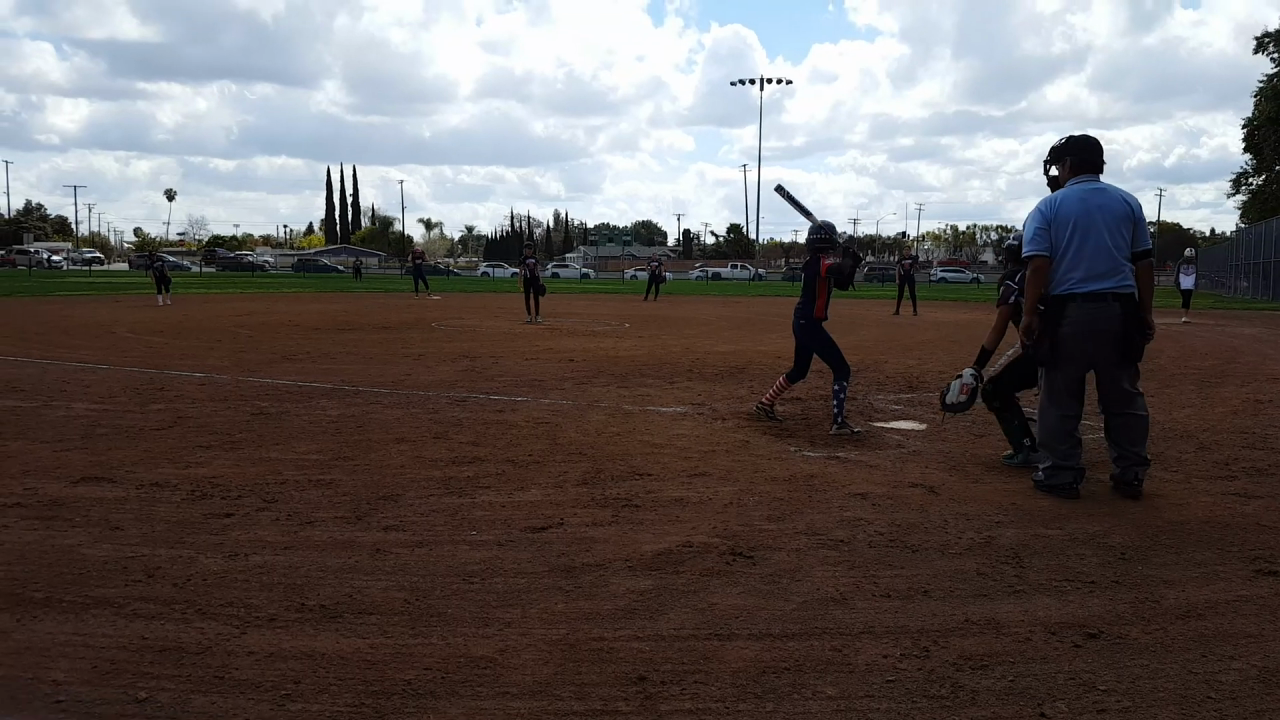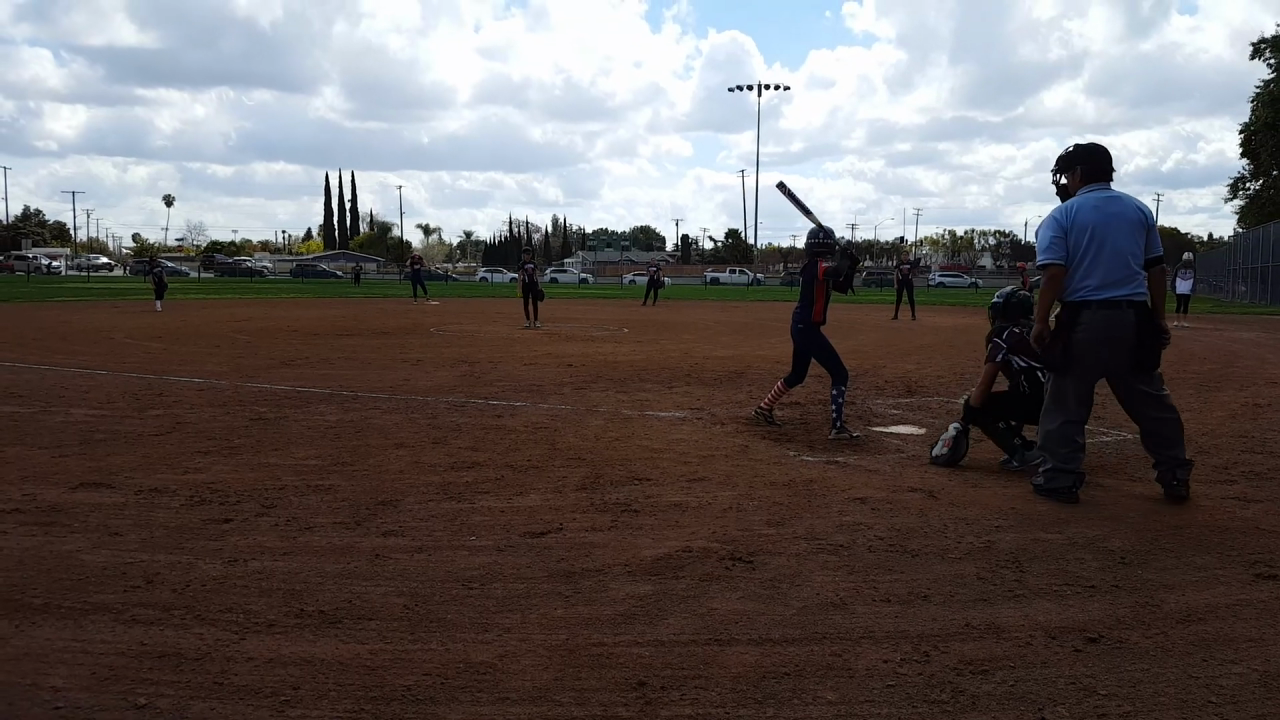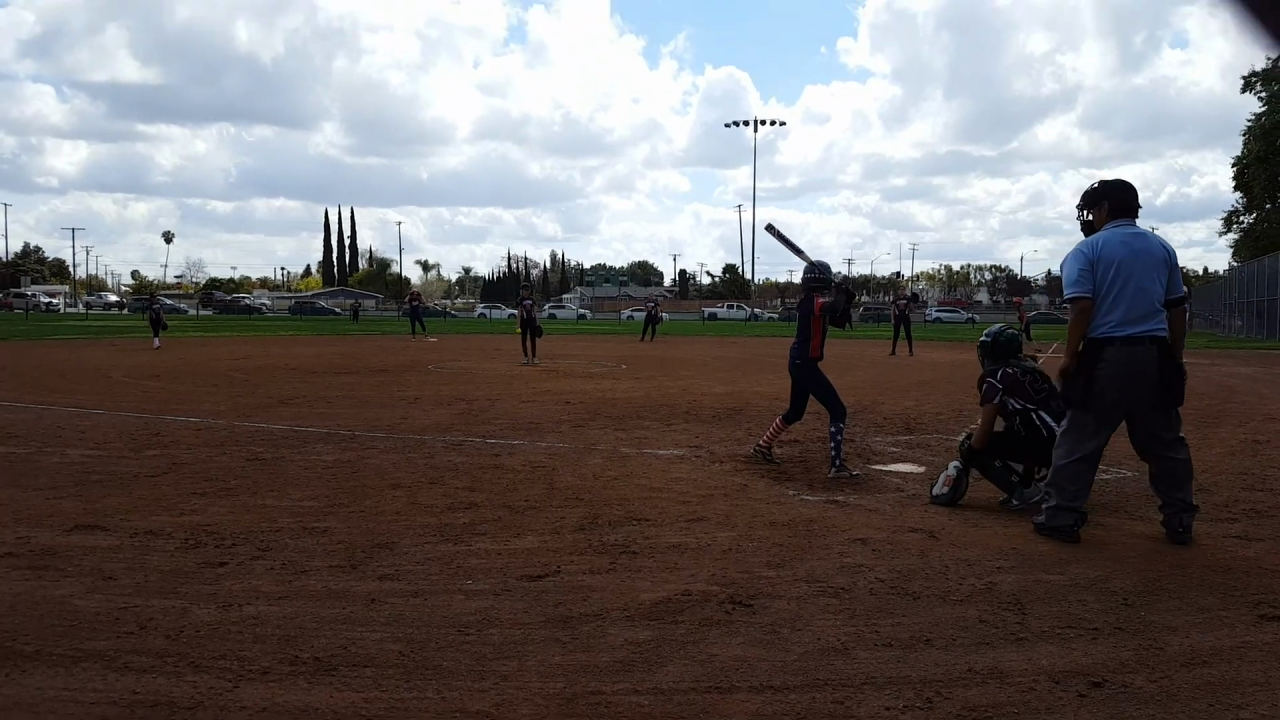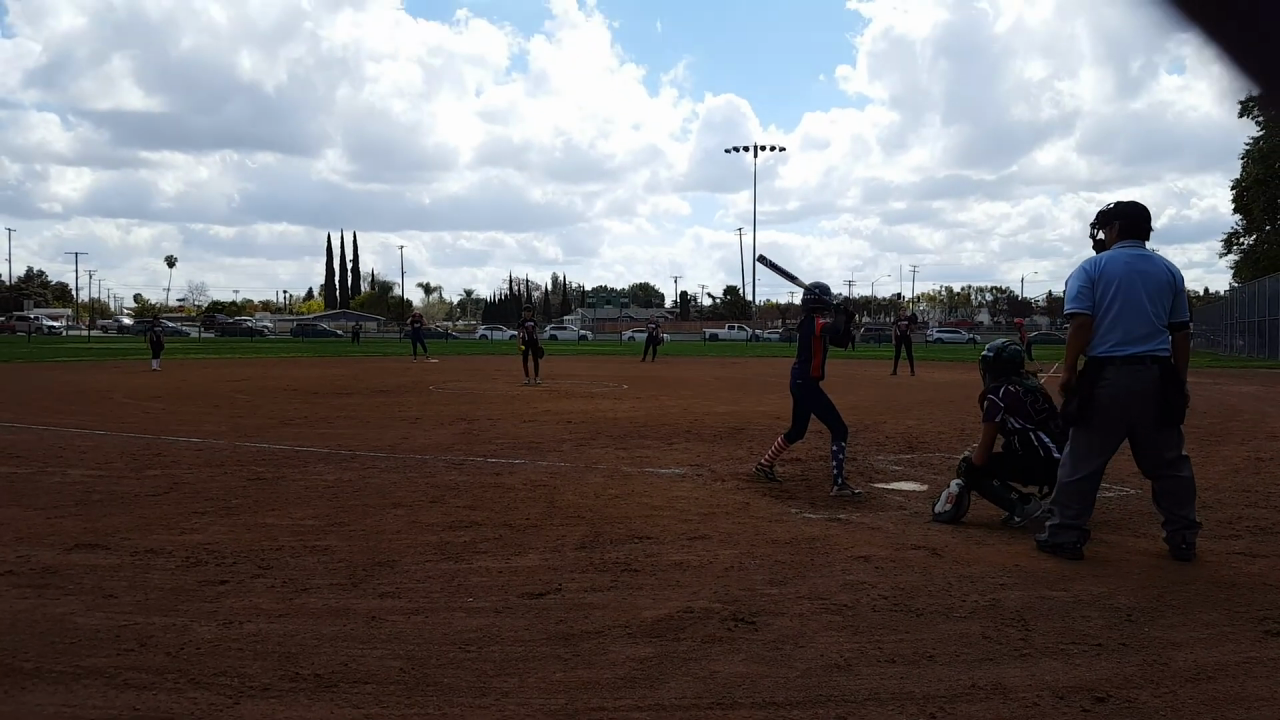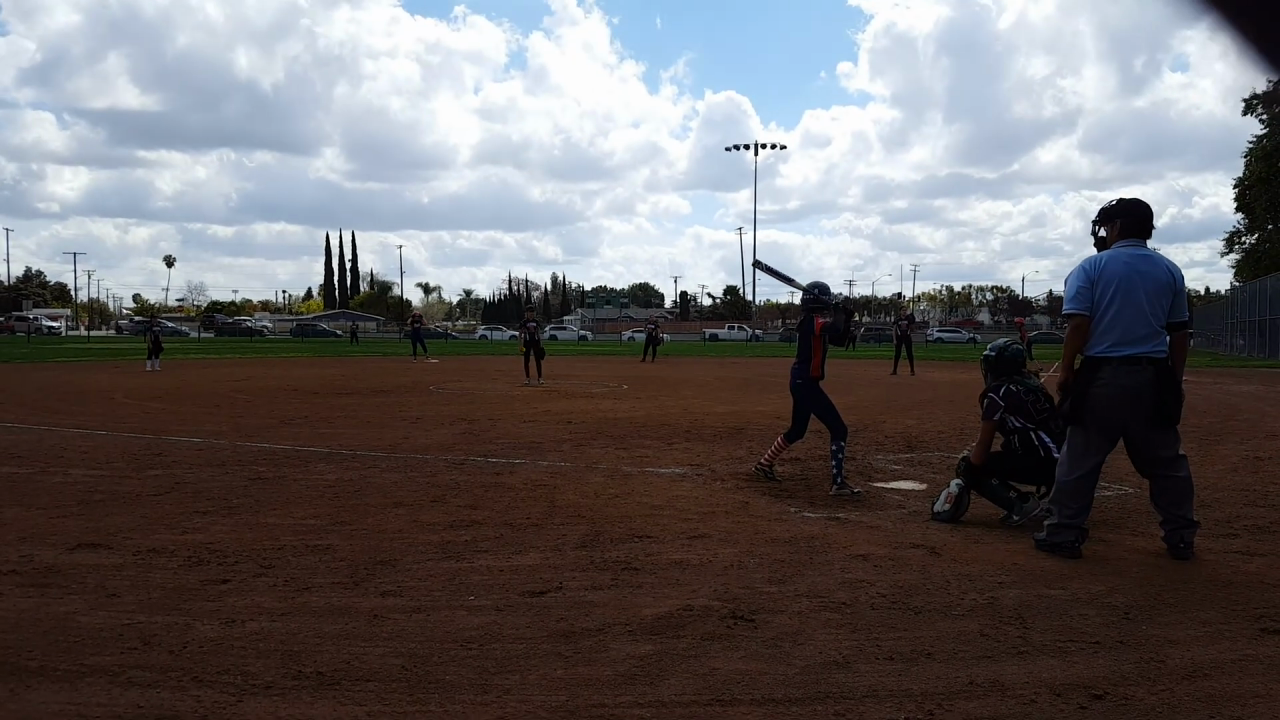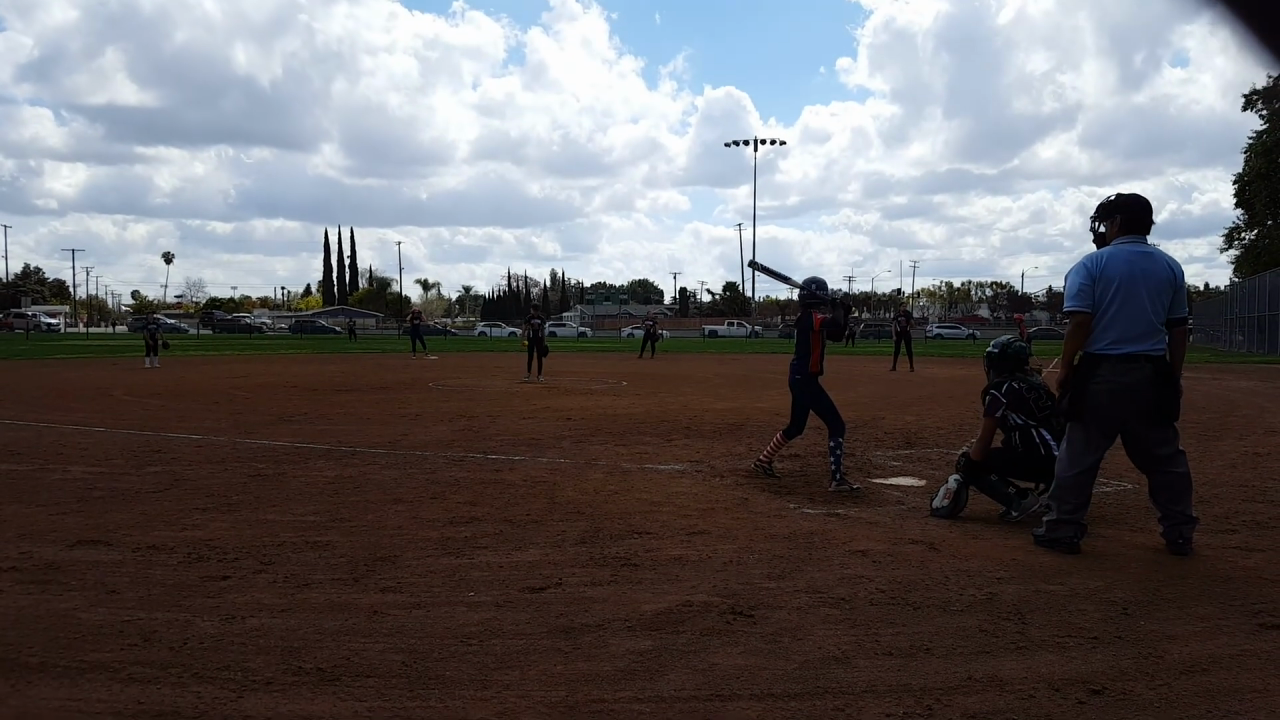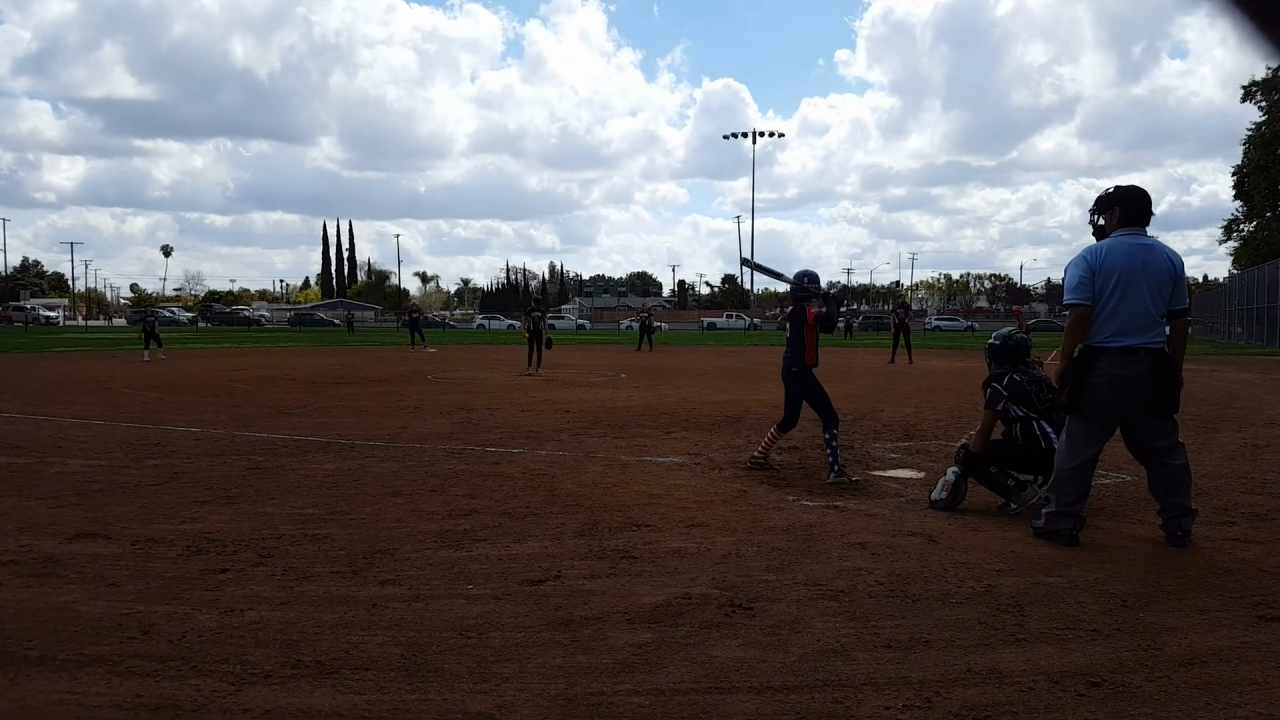
dt=0.3s
person 1, frame 1
left shoulder: (1049, 206)
right shoulder: (1128, 202)
left elbow: (1039, 266)
right elbow: (1143, 263)
left wrist: (1030, 313)
right wrist: (1145, 312)
left hip: (1068, 313)
right hip: (1119, 312)
left knee: (1061, 399)
right knee: (1125, 397)
left ankle: (1060, 475)
right ankle: (1131, 473)
person 1, frame 2
left shoulder: (1062, 215)
right shoulder: (1140, 210)
left elbow: (1053, 274)
right elbow: (1156, 270)
left wrist: (1041, 321)
right wrist: (1159, 319)
left hip: (1083, 320)
right hip: (1133, 319)
left knee: (1065, 404)
right knee: (1150, 401)
left ankle: (1060, 478)
right ankle: (1176, 475)
person 1, frame 3
left shoulder: (1088, 249)
right shoulder: (1163, 248)
left elbow: (1082, 307)
right elbow: (1176, 309)
left wrist: (1069, 356)
right wrist: (1177, 358)
left hip: (1106, 357)
right hip: (1155, 357)
left knee: (1080, 440)
right knee: (1165, 442)
left ankle: (1062, 517)
right ankle: (1180, 520)
person 1, frame 4
left shoulder: (1092, 267)
right shoulder: (1170, 271)
left elbow: (1081, 324)
right elbow: (1181, 332)
left wrist: (1069, 371)
right wrist: (1180, 381)
left hip: (1106, 376)
right hip: (1157, 376)
left knee: (1083, 459)
right knee: (1168, 461)
left ankle: (1065, 534)
right ankle: (1183, 537)
person 1, frame 5
left shoulder: (1091, 267)
right shoulder: (1170, 271)
left elbow: (1079, 325)
right elbow: (1179, 333)
left wrist: (1066, 370)
right wrist: (1175, 380)
left hip: (1102, 376)
right hip: (1153, 377)
left knee: (1080, 458)
right knee: (1165, 460)
left ankle: (1064, 534)
right ankle: (1181, 537)
person 1, frame 6
left shoulder: (1093, 263)
right shoulder: (1171, 267)
left elbow: (1080, 322)
right elbow: (1178, 329)
left wrist: (1065, 368)
right wrist: (1173, 376)
left hip: (1101, 374)
right hip: (1151, 375)
left knee: (1079, 454)
right knee: (1164, 456)
left ankle: (1063, 529)
right ankle: (1180, 533)
person 1, frame 7
left shoulder: (1092, 256)
right shoulder: (1171, 259)
left elbow: (1080, 315)
right elbow: (1179, 321)
left wrist: (1065, 361)
right wrist: (1175, 368)
left hip: (1101, 367)
right hip: (1151, 368)
left knee: (1078, 446)
right knee: (1164, 449)
left ankle: (1062, 522)
right ankle: (1179, 525)
person 2, frame 1
left shoulder: (816, 263)
right shoulder: (819, 262)
left elbow: (843, 284)
right elbow: (840, 271)
left wrist: (853, 264)
right wrist: (847, 257)
left hip: (804, 323)
right hip: (810, 324)
left knee: (799, 371)
right knee: (842, 369)
left ankle: (765, 404)
right ankle: (838, 423)
person 2, frame 2
left shoulder: (817, 267)
right shoulder: (817, 265)
left elbow: (843, 287)
right elbow: (837, 273)
left wrist: (851, 267)
right wrist: (844, 259)
left hip: (802, 327)
right hip: (808, 328)
left knee: (797, 375)
right knee: (839, 374)
left ankle: (764, 409)
right ankle: (837, 427)
person 2, frame 3
left shoulder: (812, 302)
right shoulder: (814, 300)
left elbow: (841, 322)
right elbow: (834, 309)
left wrist: (846, 301)
right wrist: (840, 295)
left hip: (800, 363)
right hip: (805, 364)
left knee: (795, 412)
right knee: (837, 410)
left ankle: (763, 447)
right ankle: (837, 466)
person 2, frame 4
left shoulder: (814, 322)
right shoulder: (814, 322)
left elbow: (842, 341)
right elbow: (835, 330)
left wrist: (847, 321)
right wrist: (840, 315)
left hip: (801, 382)
right hip: (806, 383)
left knee: (796, 431)
right knee: (839, 430)
left ankle: (764, 465)
right ankle: (839, 484)
person 2, frame 5
left shoulder: (812, 322)
right shoulder: (813, 321)
left elbow: (840, 340)
right elbow: (835, 329)
left wrist: (846, 320)
right wrist: (839, 314)
left hip: (801, 382)
right hip: (806, 383)
left knee: (796, 431)
right knee: (838, 429)
left ankle: (764, 464)
right ankle: (838, 483)
person 2, frame 6
left shoulder: (810, 318)
right shoulder: (811, 317)
left elbow: (837, 335)
right elbow: (835, 323)
left wrist: (844, 314)
right wrist: (837, 309)
left hip: (800, 378)
right hip: (805, 379)
left knee: (795, 427)
right knee: (836, 425)
left ankle: (763, 461)
right ankle: (837, 479)
person 2, frame 7
left shoulder: (797, 311)
right shoulder: (804, 310)
left elbow: (827, 328)
right elbow: (829, 321)
left wrist: (833, 306)
right wrist: (830, 304)
left hip: (790, 370)
right hip: (800, 371)
left knee: (789, 420)
right knee: (829, 418)
left ankle: (759, 457)
right ankle: (836, 471)
person 3, frame 1
left shoulder: (1014, 280)
left elbow: (997, 330)
left wrist: (976, 367)
right wrist: (1028, 372)
left knee: (994, 390)
left ankle: (1028, 450)
person 3, frame 2
left shoulder: (1003, 335)
left elbow: (984, 387)
left wrist: (962, 425)
right wrist: (1018, 424)
left hip: (1043, 401)
left knee: (976, 406)
left ankle: (1023, 452)
person 3, frame 3
left shoulder: (996, 376)
right shoulder: (1030, 367)
left elbow: (985, 430)
left wrist: (963, 465)
left hip: (1043, 444)
left knee: (971, 446)
left ankle: (1023, 489)
person 3, frame 4
left shoulder: (997, 393)
right shoulder: (1031, 384)
left elbow: (985, 447)
left wrist: (963, 483)
left hip: (1041, 464)
right hip: (1062, 461)
left knee: (969, 466)
left ankle: (1022, 505)
person 3, frame 5
left shoulder: (998, 392)
right shoulder: (1032, 384)
left elbow: (983, 445)
left wrist: (964, 481)
left hip: (1040, 464)
left knee: (968, 466)
left ankle: (1021, 504)
right ankle: (1052, 490)
person 3, frame 6
left shoulder: (1000, 389)
right shoulder: (1034, 381)
left elbow: (984, 442)
left wrist: (962, 477)
left hip: (1041, 461)
left knee: (968, 462)
left ankle: (1020, 500)
right ankle: (1051, 487)
person 3, frame 7
left shoulder: (1001, 380)
right shoulder: (1035, 373)
left elbow: (984, 434)
left wrist: (961, 468)
left hip: (1040, 453)
left knee: (968, 454)
left ankle: (1020, 492)
